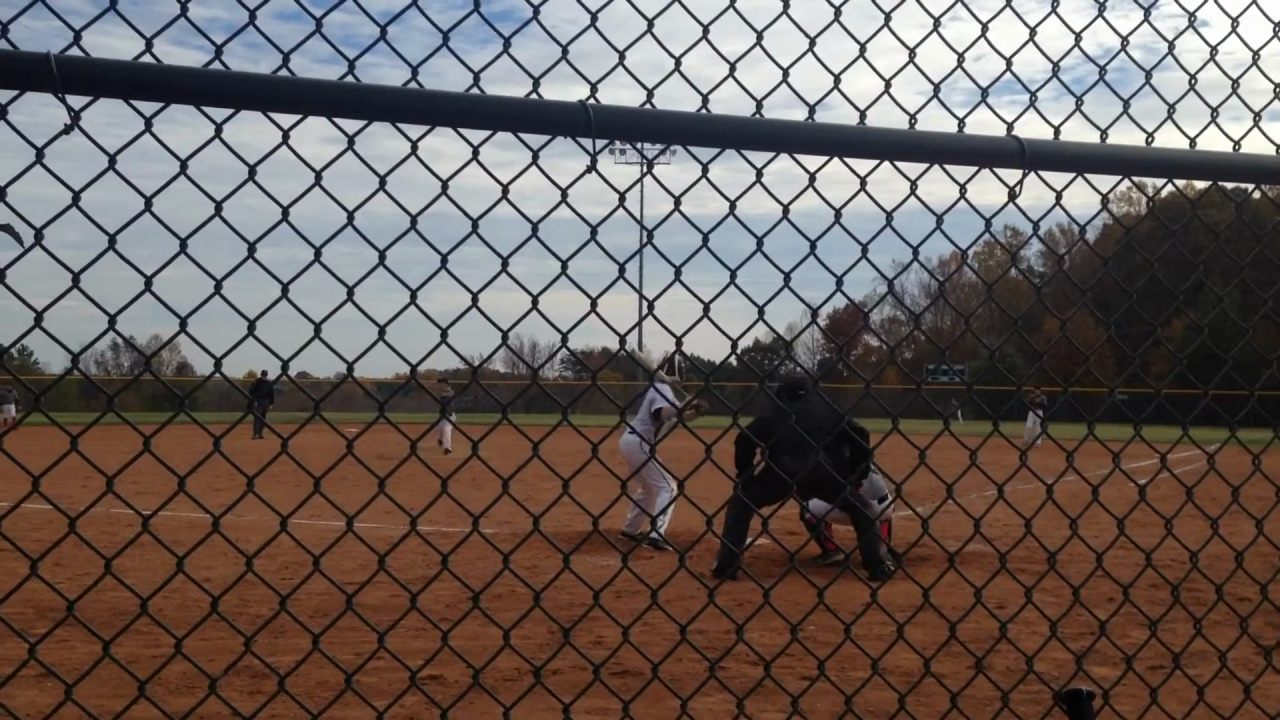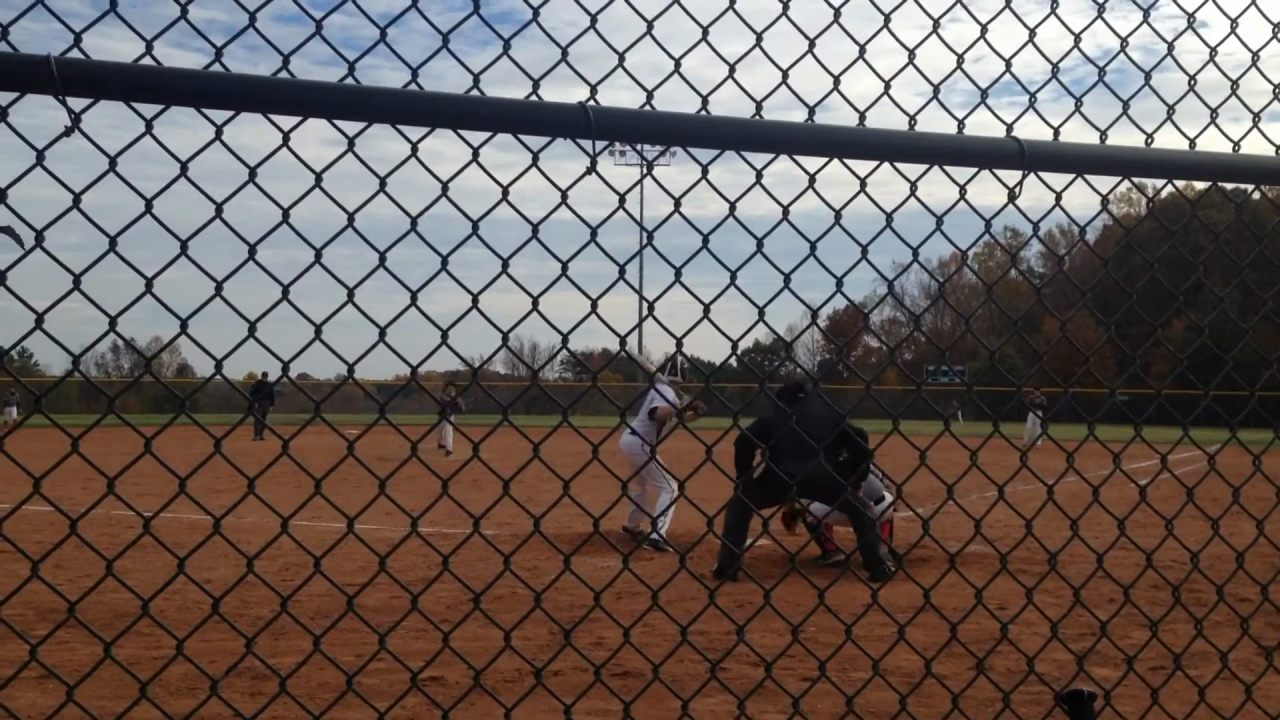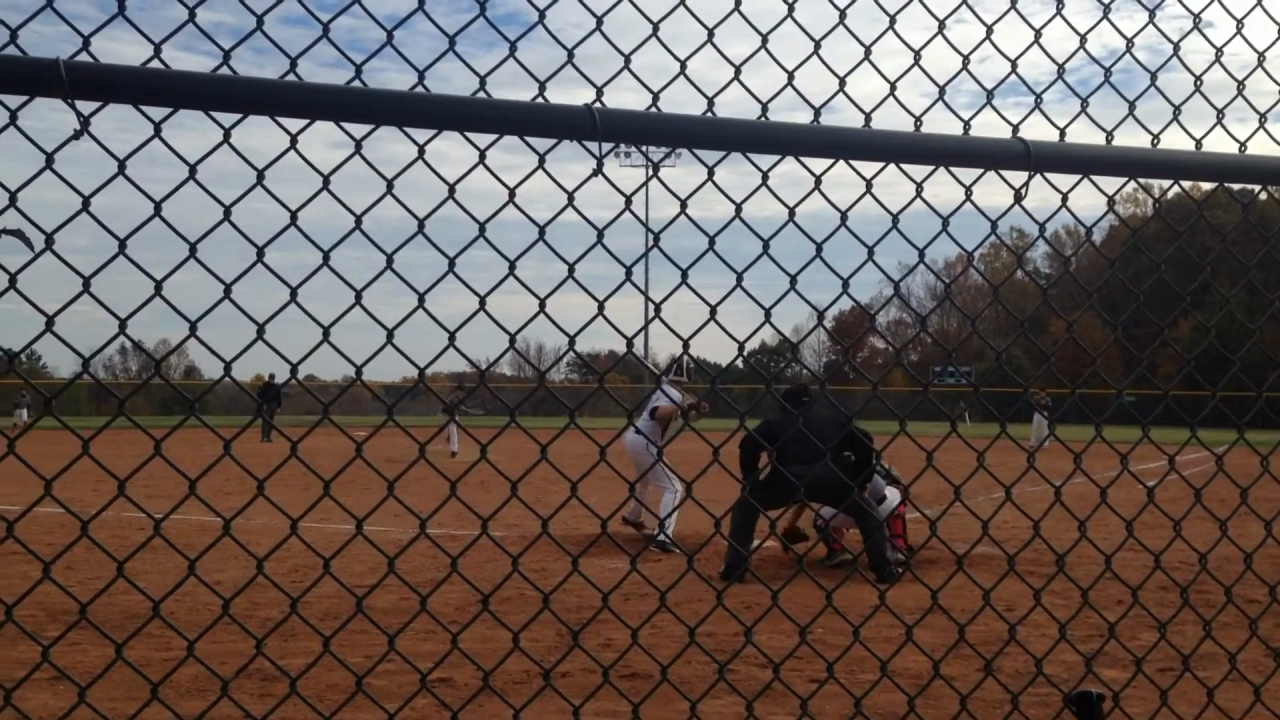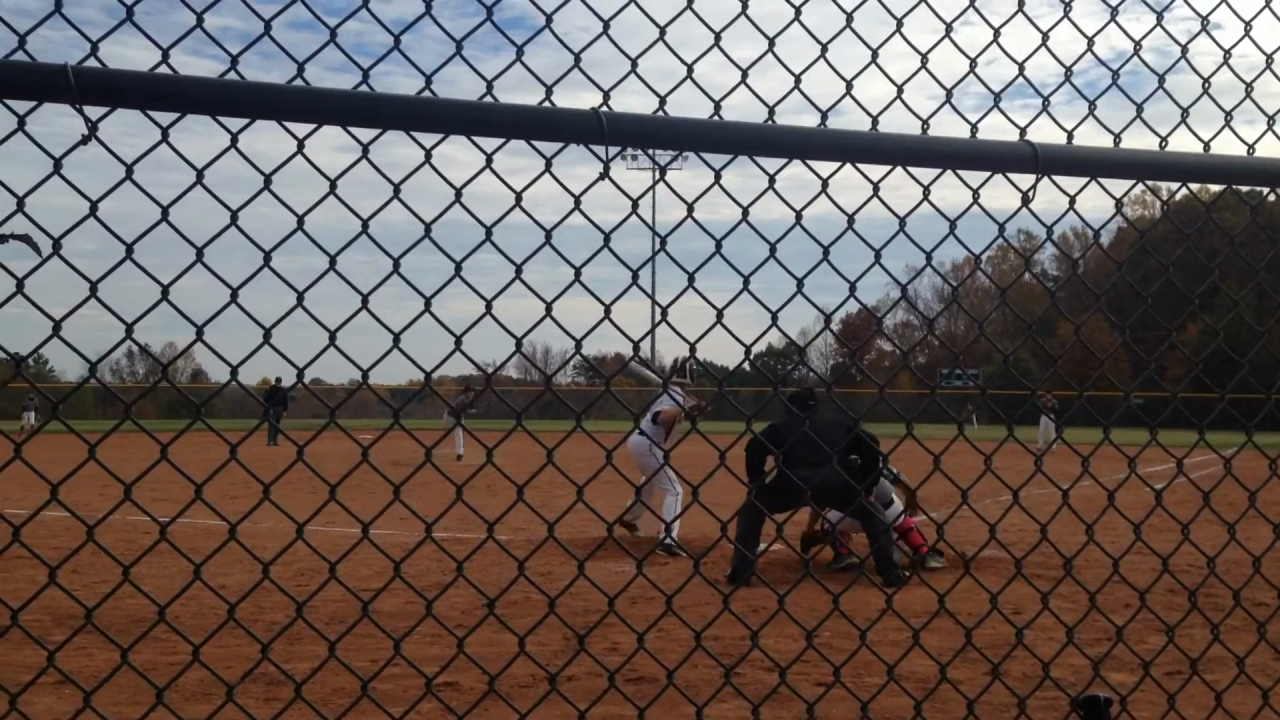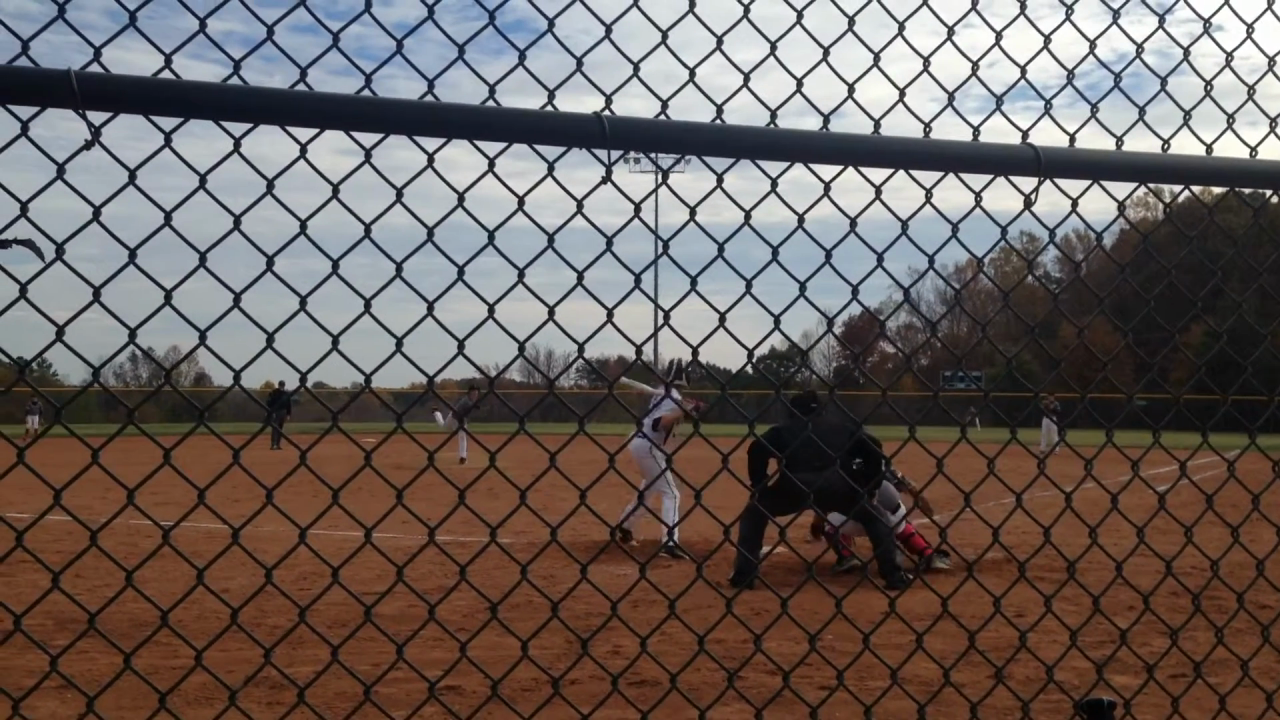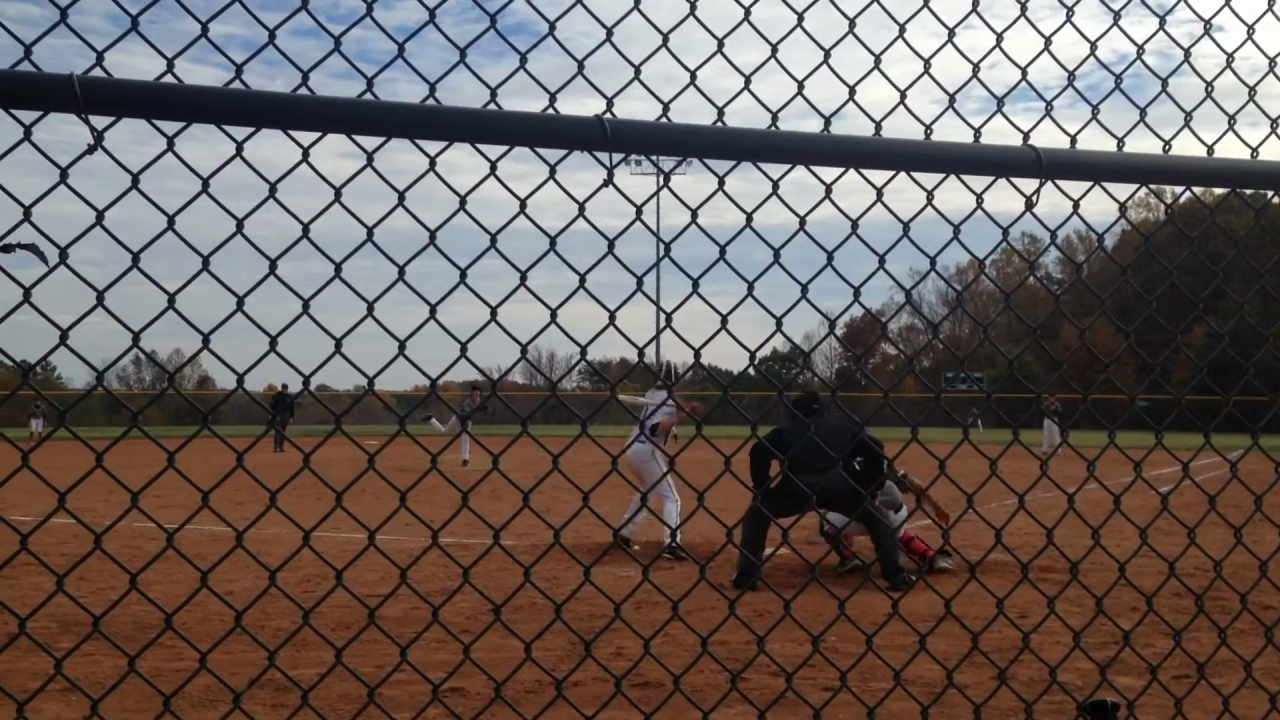
dt=0.1s
person 1, frame 1
left shoulder: (772, 416)
right shoulder: (828, 411)
left elbow: (745, 440)
right elbow: (860, 437)
left wrist: (744, 478)
right wrist: (857, 478)
left hip: (782, 472)
right hip: (824, 471)
left knee: (741, 502)
right knee: (860, 508)
left ankle: (727, 565)
right ankle: (878, 566)
person 1, frame 2
left shoulder: (771, 419)
right shoulder: (828, 414)
left elbow: (744, 442)
right elbow: (858, 439)
left wrist: (744, 479)
right wrist: (856, 480)
left hip: (782, 475)
right hip: (823, 475)
left knee: (740, 504)
right knee: (859, 510)
left ankle: (727, 566)
right ankle: (879, 567)
person 1, frame 3
left shoulder: (775, 422)
right shoulder: (833, 418)
left elbow: (749, 443)
right elbow: (864, 442)
left wrist: (750, 480)
right wrist: (860, 482)
left hip: (787, 478)
right hip: (829, 478)
left knee: (746, 505)
right knee: (864, 511)
left ankle: (734, 567)
right ankle: (884, 568)
person 1, frame 4
left shoulder: (781, 426)
right shoulder: (839, 423)
left elbow: (754, 447)
right elbow: (870, 445)
left wrist: (756, 483)
right wrist: (866, 485)
left hip: (793, 482)
right hip: (835, 481)
left knee: (752, 509)
right knee: (870, 514)
left ankle: (740, 571)
right ankle: (891, 572)
person 1, frame 5
left shoulder: (783, 429)
right shoulder: (841, 426)
left elbow: (757, 450)
right elbow: (872, 449)
left wrist: (758, 487)
right wrist: (869, 489)
left hip: (795, 485)
right hip: (837, 484)
left knee: (754, 512)
right knee: (873, 516)
left ankle: (743, 574)
right ankle: (894, 575)
person 1, frame 6
left shoulder: (785, 431)
right shoulder: (842, 426)
left elbow: (759, 452)
right elbow: (874, 451)
left wrist: (761, 489)
right wrist: (871, 490)
left hip: (797, 487)
right hip: (838, 485)
left knee: (756, 514)
right knee: (875, 518)
left ankle: (746, 575)
right ankle: (897, 576)
person 2, frame 1
left shoulder: (660, 388)
right shoulder: (663, 390)
left elbow: (677, 418)
right elbow: (659, 415)
left wrist: (695, 411)
right wrist: (683, 407)
left hip: (632, 440)
right hip: (638, 443)
left knee: (647, 488)
right knee: (667, 487)
left ankle: (632, 529)
right ankle: (655, 535)
person 2, frame 2
left shoulder: (662, 389)
right shoulder: (665, 391)
left elbow: (676, 419)
right elbow: (655, 414)
left wrist: (694, 412)
right wrist: (681, 407)
left hip: (632, 440)
right hip: (639, 444)
left knee: (643, 485)
right knee: (669, 488)
left ankle: (633, 525)
right ankle: (655, 536)
person 2, frame 3
left shoulder: (667, 389)
right shoulder: (671, 392)
left elbow: (681, 418)
right elbow: (655, 413)
left wrist: (697, 411)
right wrist: (683, 406)
left hip: (636, 438)
right hip: (643, 443)
left knee: (647, 480)
right knee: (672, 488)
left ankle: (633, 516)
right ankle: (662, 538)
person 2, frame 4
left shoulder: (672, 392)
right shoulder: (674, 394)
left elbow: (682, 417)
right elbow: (657, 418)
left wrist: (695, 410)
right wrist: (684, 409)
left hip: (640, 441)
right hip: (647, 445)
left knee: (651, 482)
right knee: (673, 490)
left ankle: (629, 517)
right ankle: (668, 541)
person 2, frame 5
left shoulder: (665, 393)
right shoulder: (673, 397)
left elbow: (670, 418)
right elbow: (658, 423)
left wrist: (690, 409)
right wrist: (683, 412)
left hip: (638, 443)
right hip: (647, 446)
left knee: (650, 486)
right knee: (670, 494)
left ankle: (624, 527)
right ankle: (670, 543)
person 2, frame 6
left shoulder: (652, 395)
right shoulder: (667, 400)
left elbow: (666, 421)
right elbow: (655, 428)
left wrist: (679, 413)
right wrist: (678, 415)
left hip: (635, 448)
right hip: (647, 451)
left knee: (647, 491)
right knee: (670, 497)
left ankle: (623, 535)
right ankle: (672, 544)
